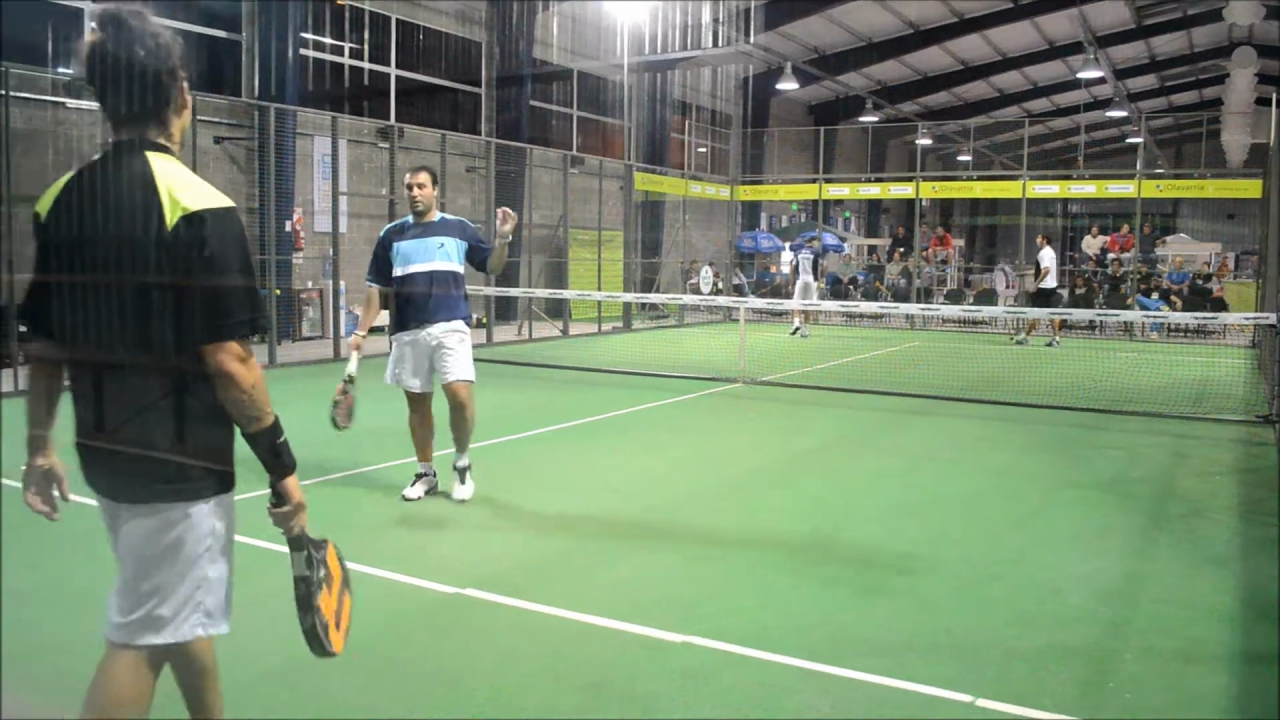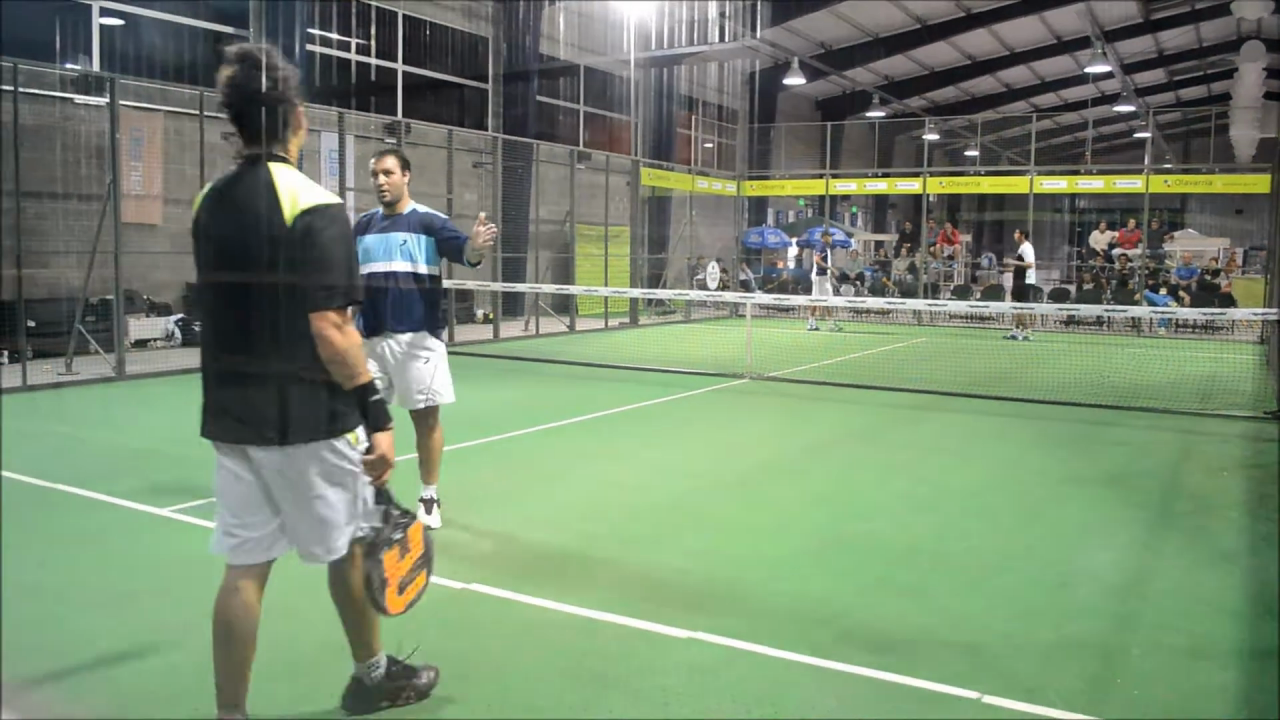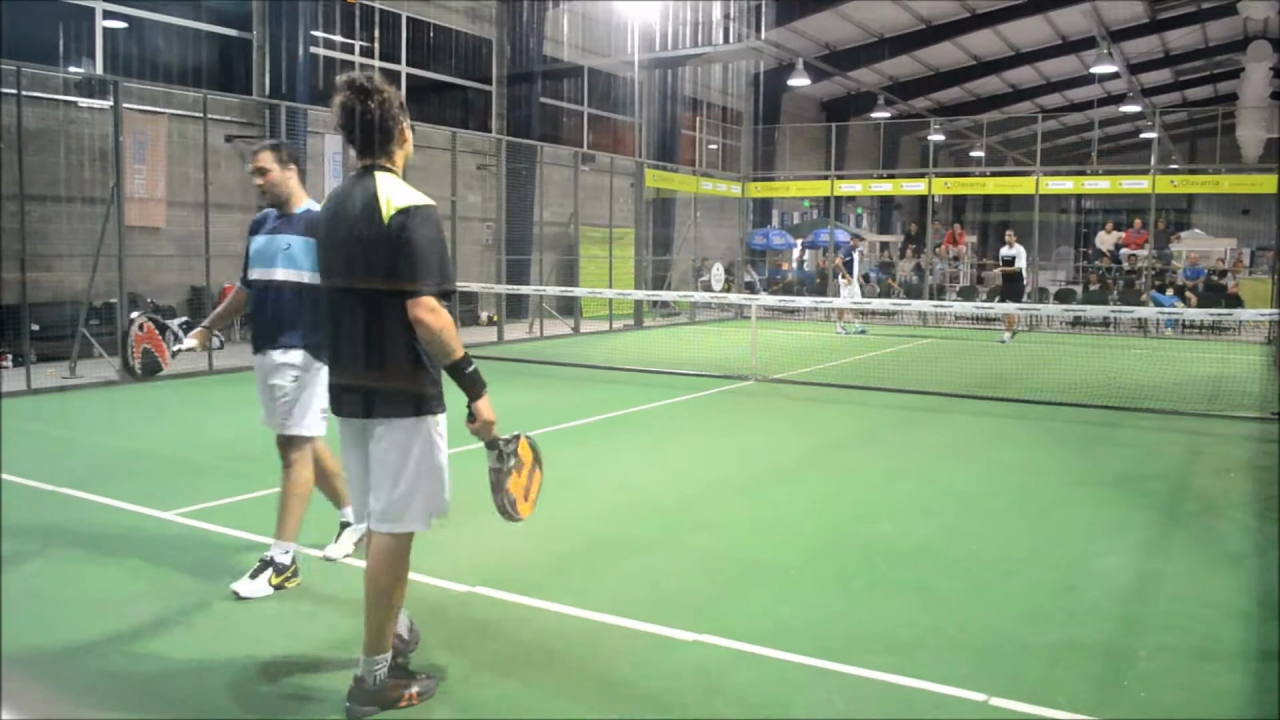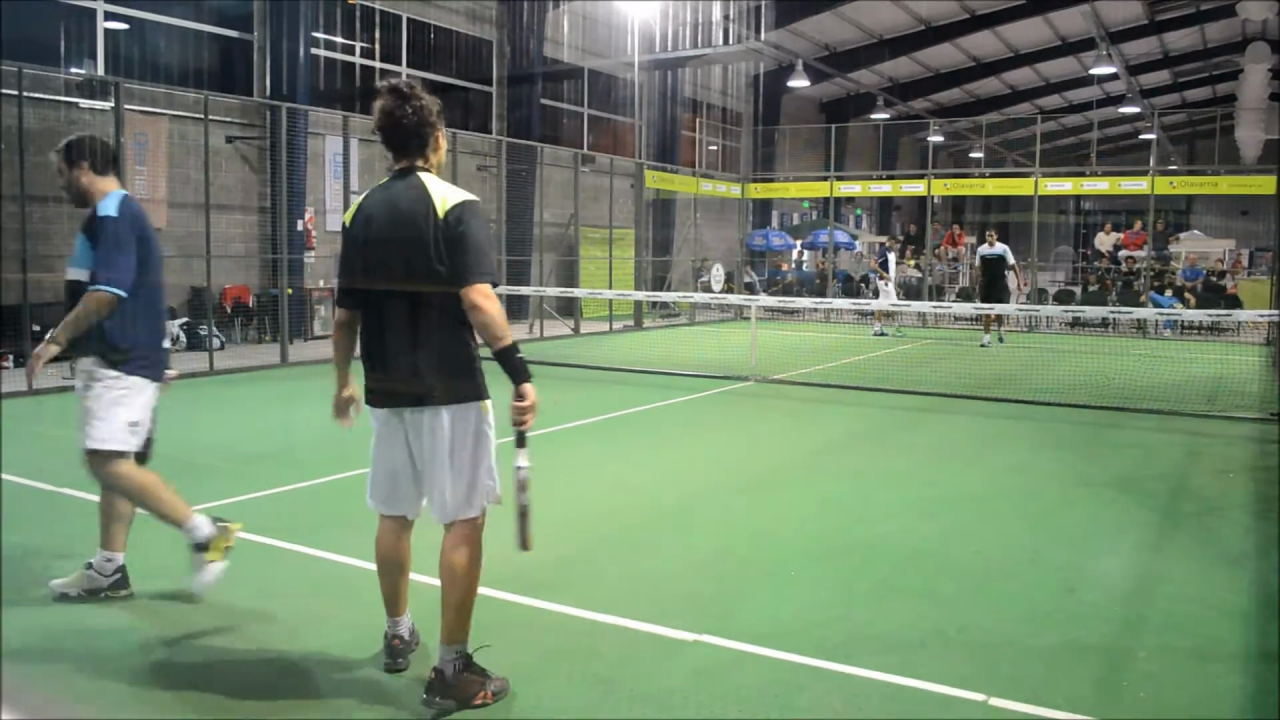
dt=0.7s
person 1, frame 1
left shoulder: (59, 199)
right shoulder: (201, 207)
left elbow: (44, 343)
right elbow: (227, 360)
left wrist: (40, 445)
right wrist: (282, 465)
left hip: (108, 456)
right hip: (179, 464)
left knee: (178, 613)
right knee: (140, 641)
person 1, frame 2
left shoulder: (208, 204)
right shoulder: (314, 206)
right elbow: (330, 328)
right wrist: (377, 420)
left hip: (233, 417)
right hip: (310, 418)
left knee: (244, 567)
right knee: (343, 549)
person 1, frame 3
left shoulder: (333, 207)
right shoulder: (410, 207)
right elbow: (423, 311)
right wrist: (475, 387)
left hip: (348, 391)
right hip: (401, 395)
left knee: (376, 522)
right knee: (393, 529)
left ankle: (390, 631)
person 1, frame 4
left shoulder: (359, 211)
right shoulder: (456, 205)
left elbow: (344, 313)
right elbow: (477, 298)
left wrist: (343, 381)
right wrist: (520, 374)
left hip: (388, 389)
right hip: (449, 388)
left knee: (394, 515)
right knee: (463, 519)
left ankle: (396, 635)
right ankle: (452, 669)
person 2, frame 1
left shoulder: (460, 229)
right shoulder: (391, 235)
left elbow: (492, 267)
right elbow: (378, 287)
left wrist: (502, 239)
right wrist: (362, 331)
left hip: (451, 327)
right hip: (408, 332)
left knee: (460, 394)
right knee: (418, 403)
left ankle: (462, 463)
right ankle: (425, 473)
person 2, frame 2
left shoulder: (431, 223)
right shoulder: (362, 226)
left elbow: (464, 250)
left wrist: (477, 245)
left hip: (418, 338)
right hip: (371, 339)
left knee: (425, 418)
left ankle: (429, 497)
person 2, frame 3
right shoulder: (260, 225)
right elbow: (247, 287)
right wrist: (209, 327)
left hip: (308, 355)
right hip: (267, 354)
left knee: (295, 447)
right knee: (304, 444)
left ankle: (282, 561)
right ankle: (351, 517)
person 2, frame 4
left shoulder: (110, 214)
right shoulder: (123, 213)
left elbow: (107, 288)
left wrist: (54, 342)
left hip: (121, 361)
right hip: (136, 358)
left knee: (113, 464)
right knee: (115, 461)
left ankle: (206, 532)
right ankle: (108, 567)
